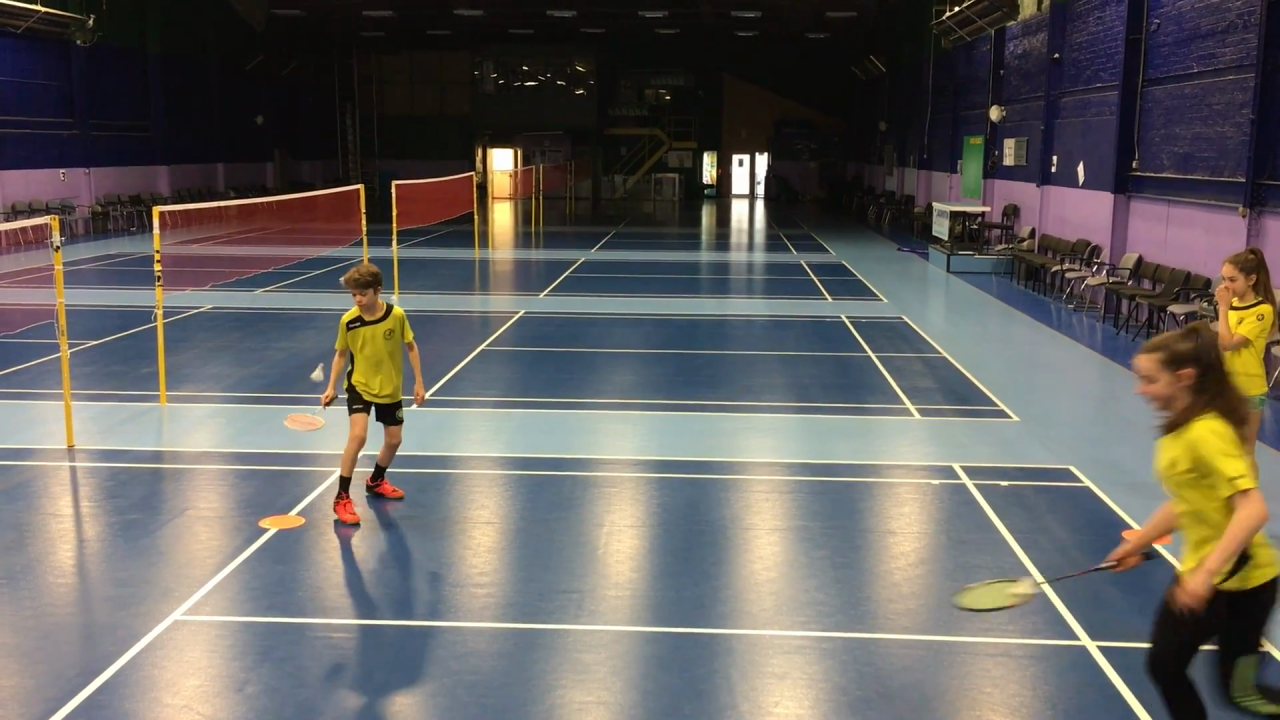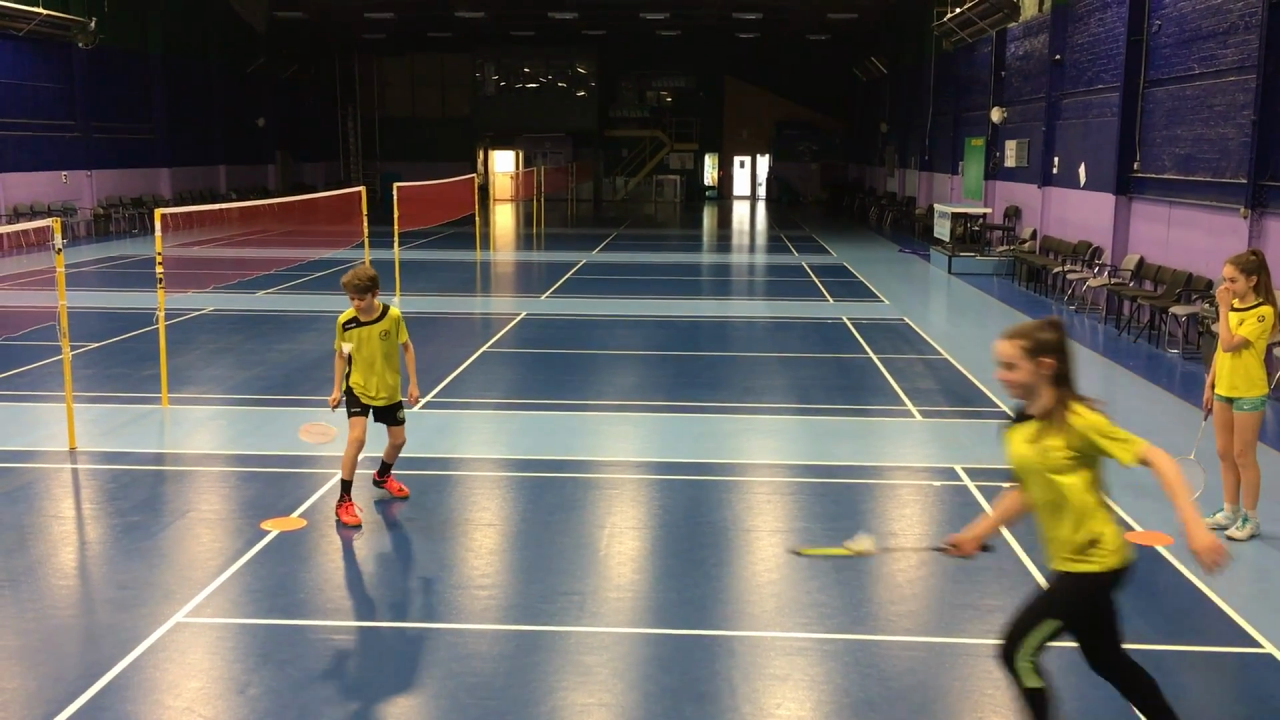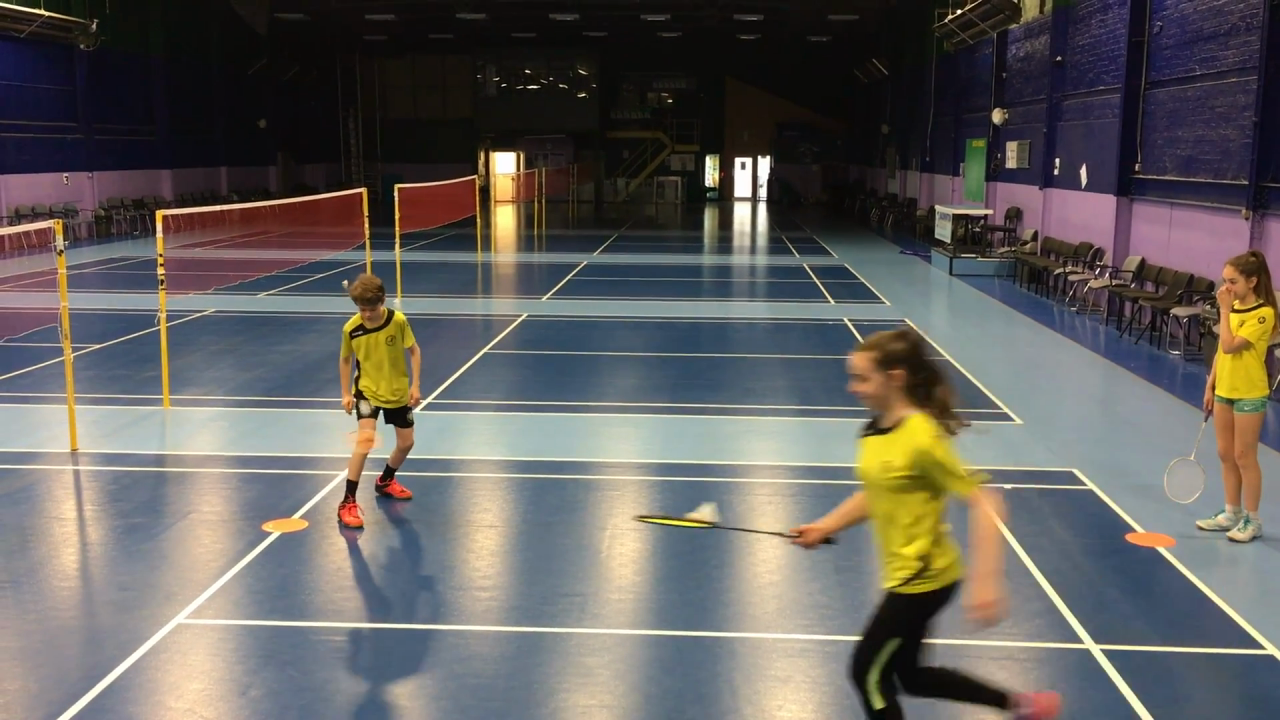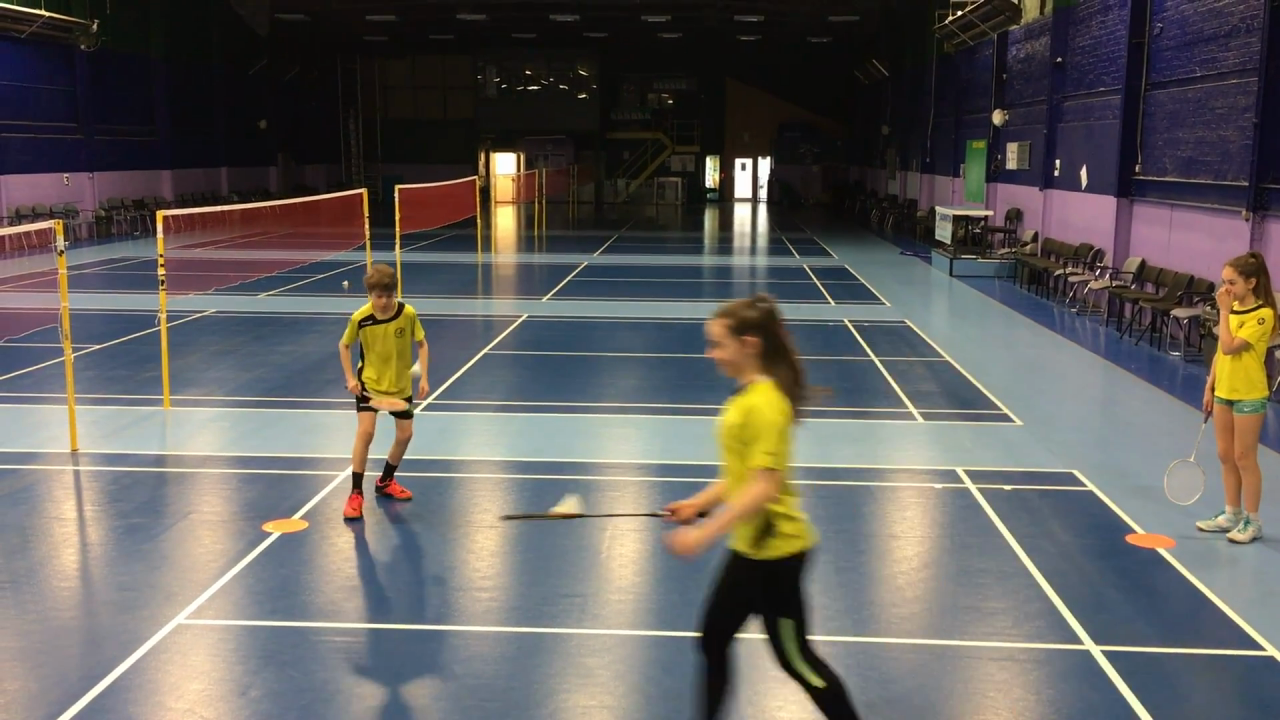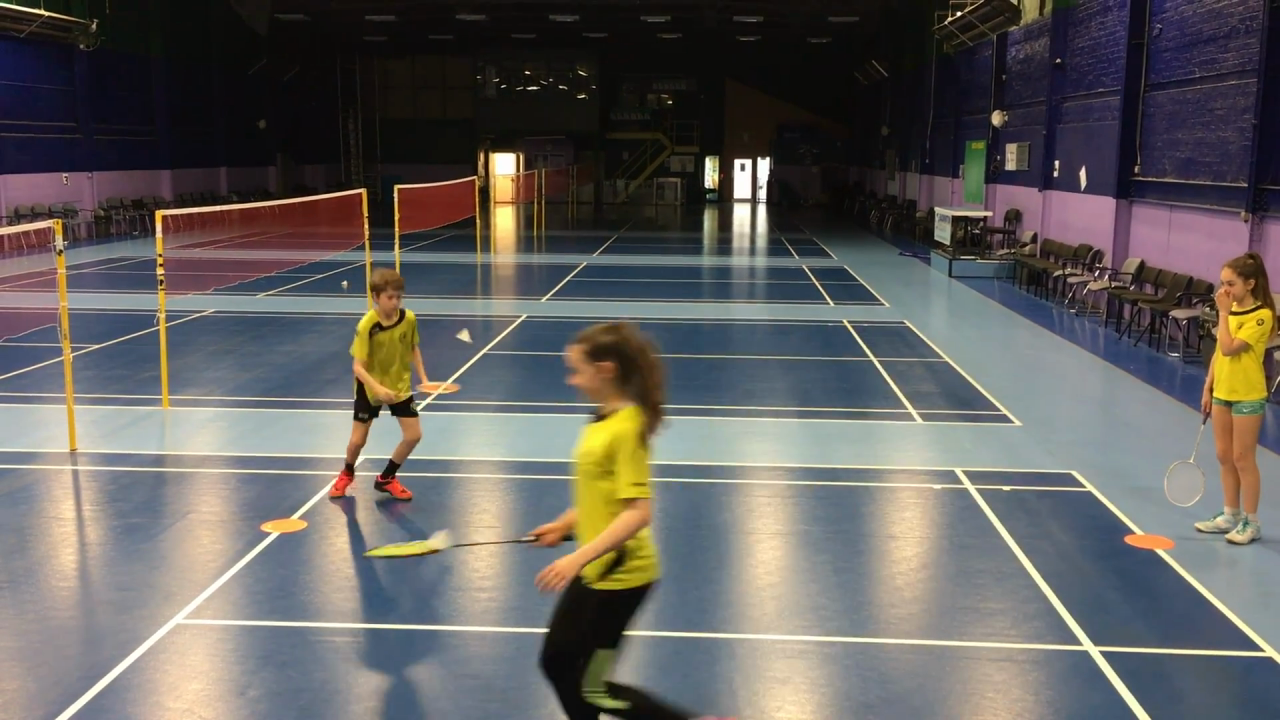
dt=0.2s
person 1, frame 1
left shoulder: (1207, 434)
right shoulder: (1176, 431)
left wrist: (1208, 573)
right wrist: (1139, 539)
left hip: (1243, 579)
right hip: (1197, 572)
right knee: (1163, 668)
person 1, frame 2
left shoulder: (1074, 421)
right shoulder: (1018, 424)
left elbow: (1157, 460)
left wrist: (1194, 526)
right wrist: (978, 531)
left hip: (1094, 561)
right hip: (1072, 560)
left knee: (1017, 650)
right knee: (1104, 659)
person 1, frame 3
left shoulder: (919, 439)
right shoulder: (873, 431)
left elbow: (984, 502)
left wrist: (987, 581)
right wrist: (822, 527)
left hip: (921, 579)
right hip: (905, 575)
left knee: (868, 673)
right knee: (908, 677)
person 1, frame 4
left shoulder: (765, 403)
right shoulder: (746, 397)
left elbow: (765, 486)
left wrist: (699, 531)
right wrist: (700, 503)
left hip: (776, 550)
right hip: (751, 547)
left knee: (793, 657)
right knee: (713, 638)
person 1, frame 5
left shoulder: (625, 429)
right shoulder: (603, 422)
left elbow: (637, 511)
left wrist: (577, 559)
right wrist: (564, 524)
left hip: (619, 578)
right hip: (593, 573)
right knee: (555, 663)
person 2, frame 1
left shoulder: (1262, 311)
right shoulder: (1231, 307)
left elbow: (1228, 343)
left wrist: (1222, 308)
left hip: (1249, 390)
left knee: (1243, 452)
person 2, frame 2
left shoulder: (1262, 313)
right shoulder: (1231, 307)
left elbow: (1229, 344)
left wrist: (1223, 310)
right wrist: (1210, 386)
left hip: (1248, 393)
right hip: (1224, 389)
left knee: (1243, 456)
right knee: (1225, 453)
left ankle: (1250, 518)
right ankle: (1230, 512)
person 2, frame 3
right shoulder: (1233, 308)
left elbow: (1230, 345)
left wrist: (1224, 310)
right wrist: (1210, 386)
left hip: (1249, 394)
right hip: (1224, 390)
left knee: (1244, 457)
right knee: (1226, 455)
left ankle: (1252, 520)
right ankle: (1232, 513)
person 2, frame 4
left shoulder: (1262, 315)
right shoulder: (1232, 309)
left elbow: (1229, 347)
left wrist: (1223, 312)
right wrist: (1210, 387)
left hip: (1249, 395)
right hip: (1223, 391)
left knee: (1244, 458)
right knee: (1226, 456)
left ankle: (1252, 521)
right ankle: (1232, 514)
person 2, frame 5
left shoulder: (1261, 316)
right shoulder: (1230, 310)
left elbow: (1228, 348)
left wrist: (1223, 313)
right wrist: (1208, 388)
left hip: (1248, 396)
right hip: (1222, 392)
left knee: (1243, 459)
right knee: (1224, 457)
left ankle: (1251, 522)
right ankle: (1231, 514)
person 3, frame 1
left shoulder: (397, 315)
right shoulder: (348, 320)
left elbow: (411, 347)
right elbow: (341, 354)
left wrist: (419, 382)
right wrist: (331, 387)
left hip: (390, 388)
right hip: (360, 386)
left knee: (393, 441)
right knee: (358, 436)
left ankle: (376, 481)
right ankle: (342, 498)
person 3, frame 2
left shoulder: (393, 316)
right shoulder: (344, 321)
left elbow: (408, 348)
right elbow: (340, 355)
left wrist: (413, 383)
right wrist: (336, 389)
left hip: (389, 389)
right hip: (358, 388)
left knee: (398, 440)
right knee: (356, 439)
left ankle: (382, 476)
right ankle: (344, 501)
person 3, frame 3
left shoulder: (398, 321)
right shoulder: (351, 328)
left elbow: (414, 351)
right elbow: (345, 360)
left wrist: (415, 385)
right wrist: (346, 393)
left hip: (398, 392)
right hip: (367, 392)
left knee: (406, 443)
right knee: (364, 441)
left ankle: (385, 480)
right ankle: (348, 502)
person 3, frame 4
left shoulder: (408, 314)
right shoulder: (360, 318)
left elbow: (422, 345)
right elbow: (343, 346)
left wrist: (423, 379)
right wrist: (350, 378)
left hip: (400, 385)
right hip: (370, 384)
left knee: (404, 436)
right knee: (365, 432)
left ankle: (385, 481)
right ankle: (356, 494)
person 3, frame 5
left shoulder: (408, 319)
right shoulder: (366, 326)
right elbow: (357, 366)
left wrist: (423, 379)
right wrist: (377, 389)
left hip: (399, 385)
right hip: (371, 388)
left knee: (413, 435)
right knee: (358, 440)
left ankle: (386, 478)
right ankle: (346, 474)
